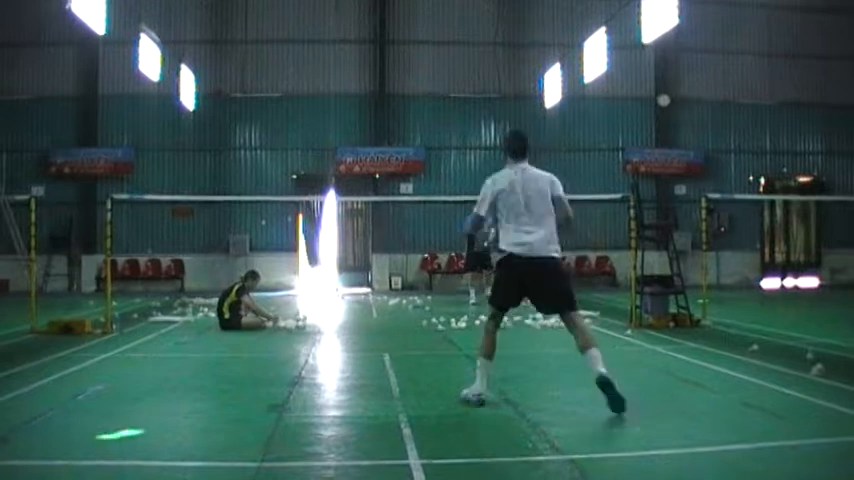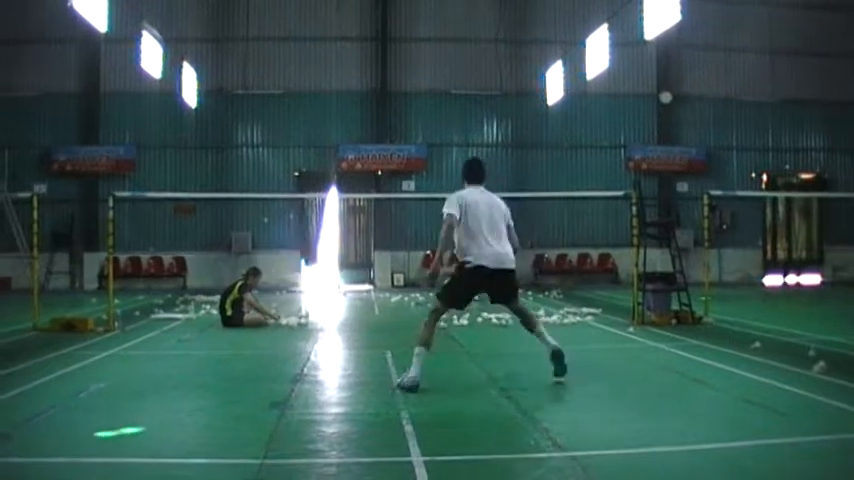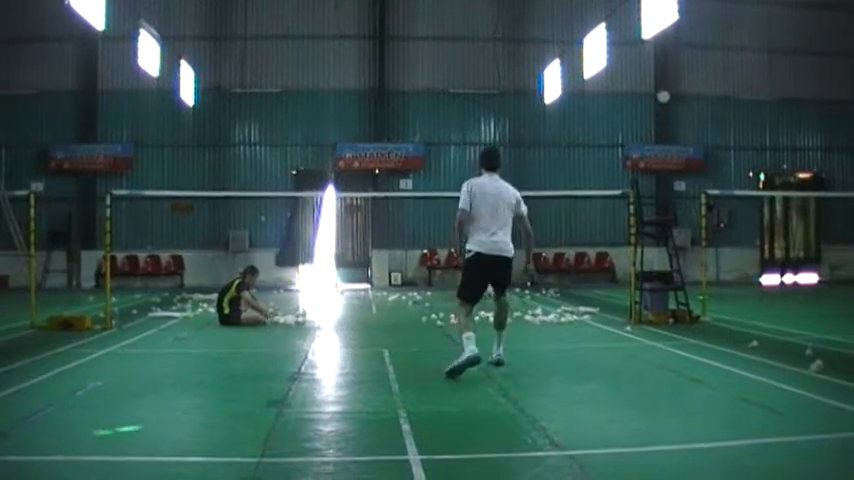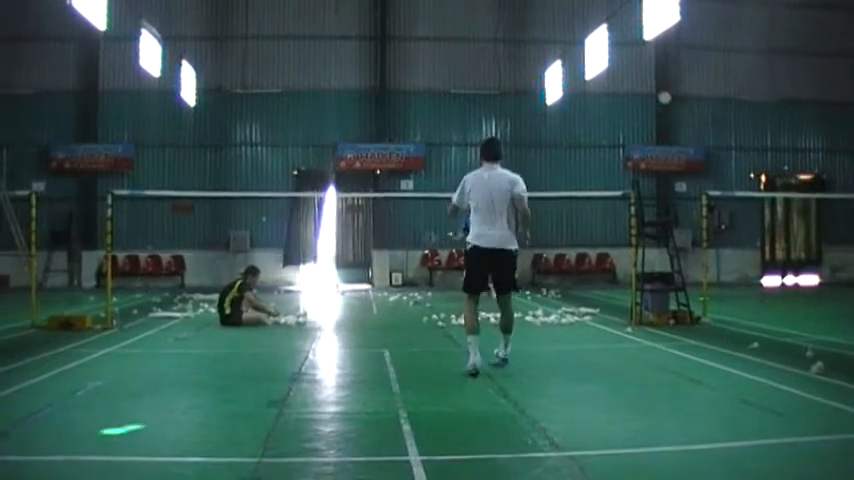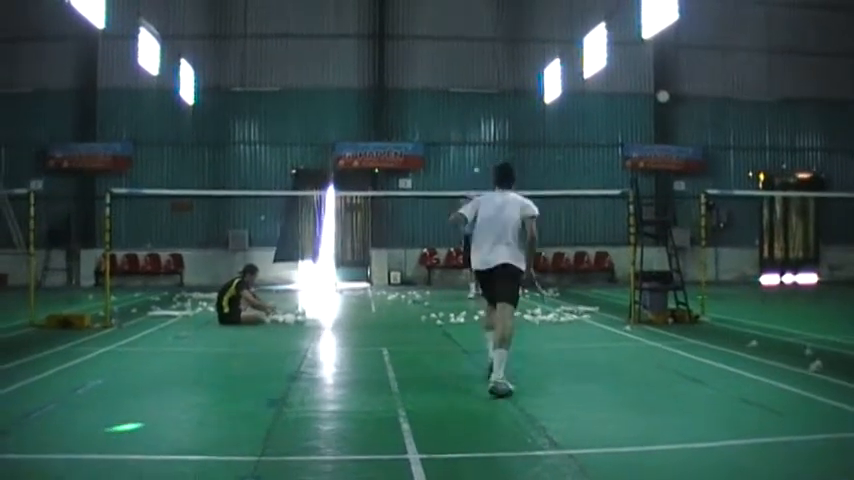
dt=0.4s
person 1, frame 1
left shoulder: (494, 182)
right shoulder: (548, 179)
left elbow: (471, 227)
right elbow: (567, 216)
left hip: (511, 258)
right hip: (547, 257)
left knee: (493, 321)
right knee: (573, 319)
left ankle: (478, 388)
right ankle: (600, 373)
person 1, frame 2
left shoulder: (457, 198)
right shoulder: (499, 202)
left elbow: (449, 225)
right elbow: (515, 243)
left wrist: (437, 259)
left hip: (474, 265)
right hip: (505, 265)
left knee: (435, 313)
right knee: (518, 308)
left ankle: (413, 374)
right ankle: (551, 346)
person 1, frame 3
left shoulder: (472, 185)
right shoulder: (512, 191)
left elbow: (460, 220)
right elbow: (528, 230)
left wrist: (463, 243)
right wrist: (528, 258)
left hip: (479, 254)
right hip: (505, 254)
left knee: (464, 308)
right knee: (500, 299)
left ankle: (470, 350)
right ankle: (498, 351)
person 1, frame 4
left shoulder: (470, 179)
right shoulder: (513, 179)
left elbow: (452, 211)
right elbow: (523, 210)
right wrist: (523, 230)
left hip: (477, 247)
right hip: (506, 248)
left knee: (471, 301)
right knee: (504, 301)
left ankle: (474, 358)
right ankle: (504, 352)
person 1, frame 5
left shoulder: (481, 201)
right shoulder: (525, 204)
left elbow: (455, 220)
right elbow: (531, 234)
left wrist: (465, 206)
right wrist: (529, 263)
left hip: (482, 263)
right hip: (509, 263)
left knee: (492, 305)
right knee: (504, 313)
left ankle: (494, 356)
right ankle: (498, 378)
